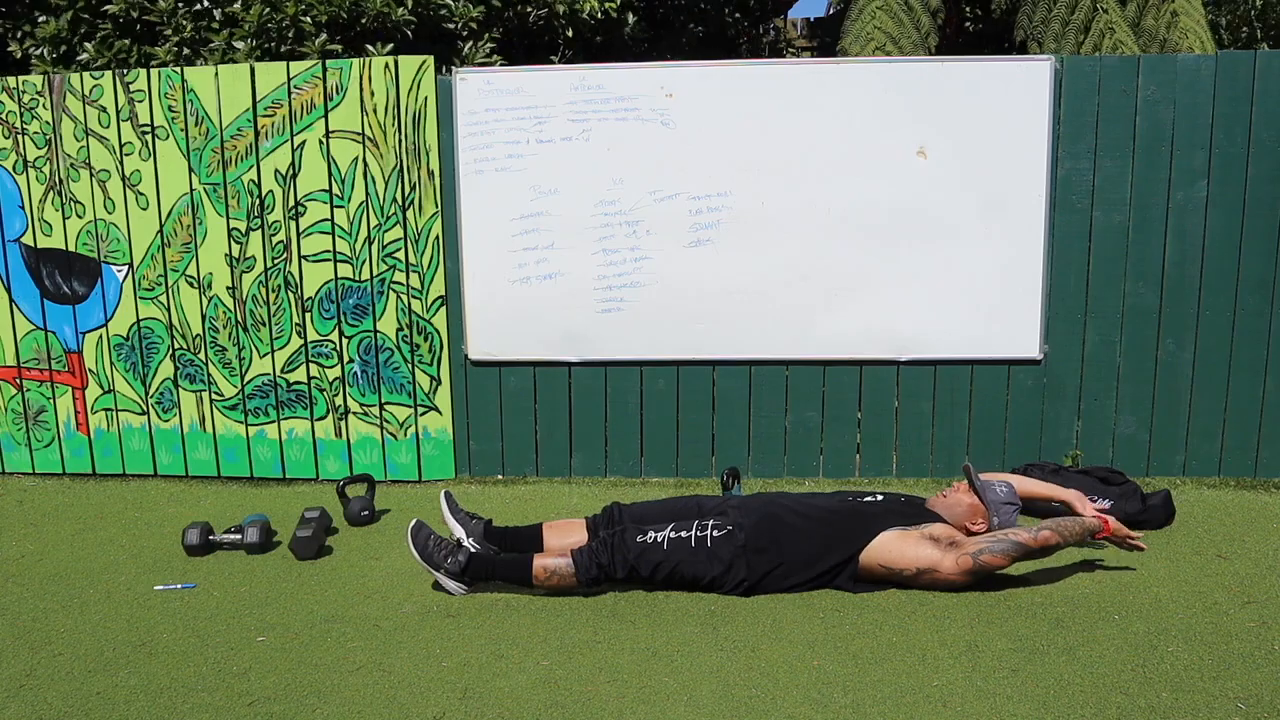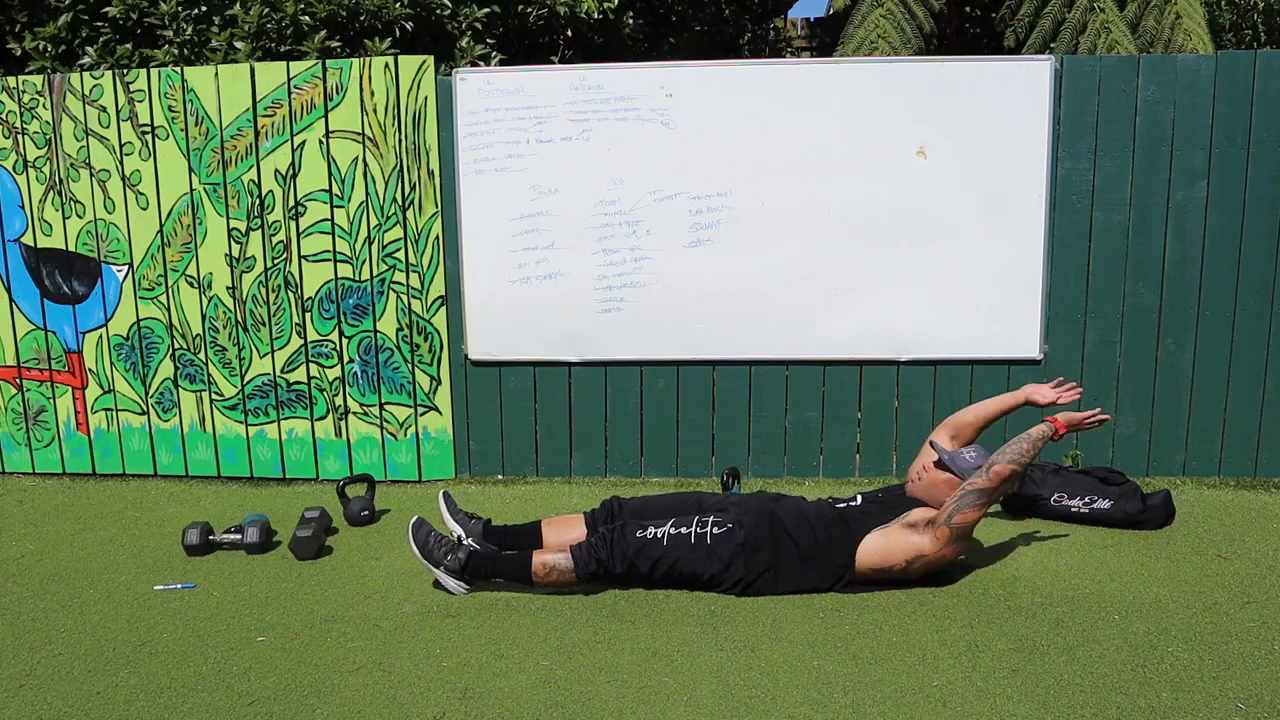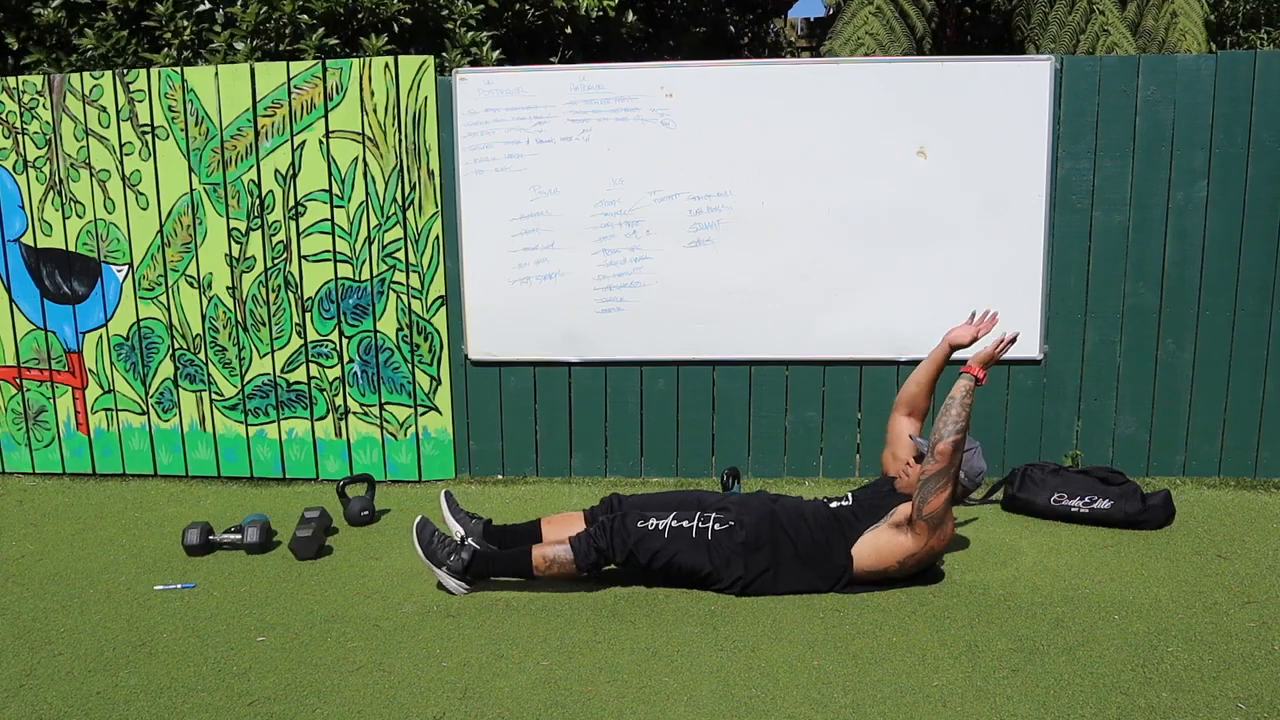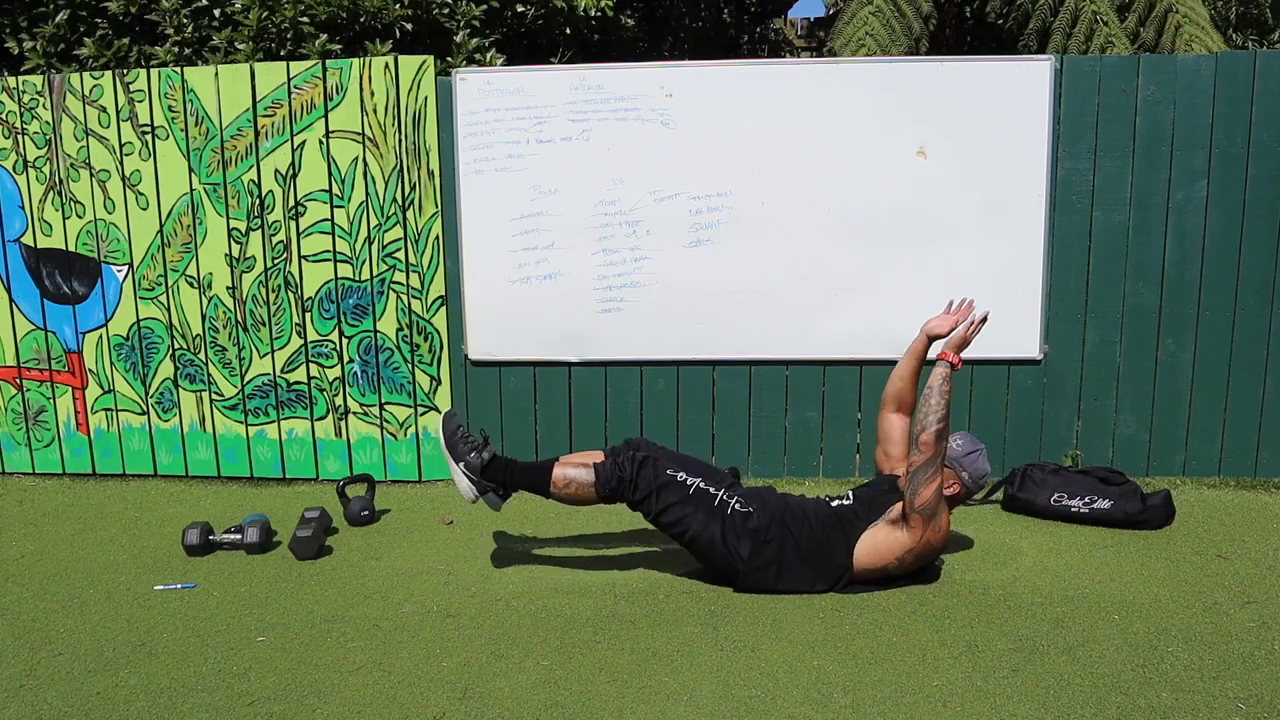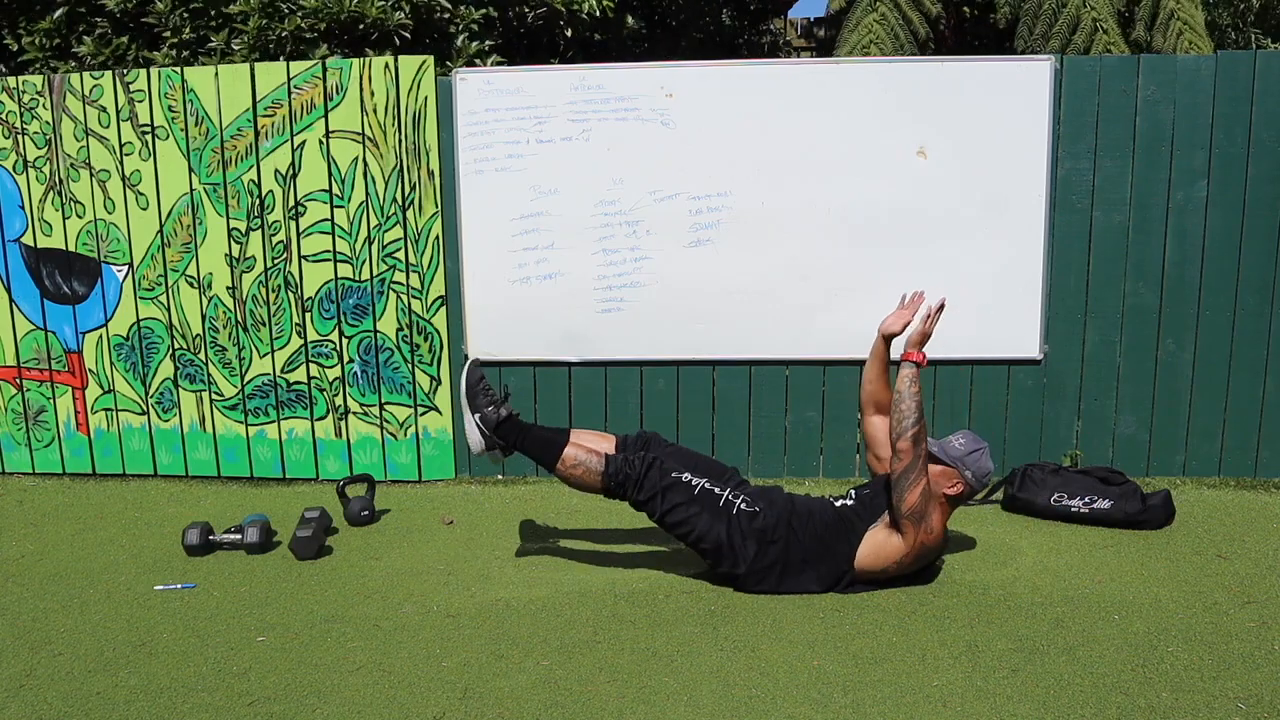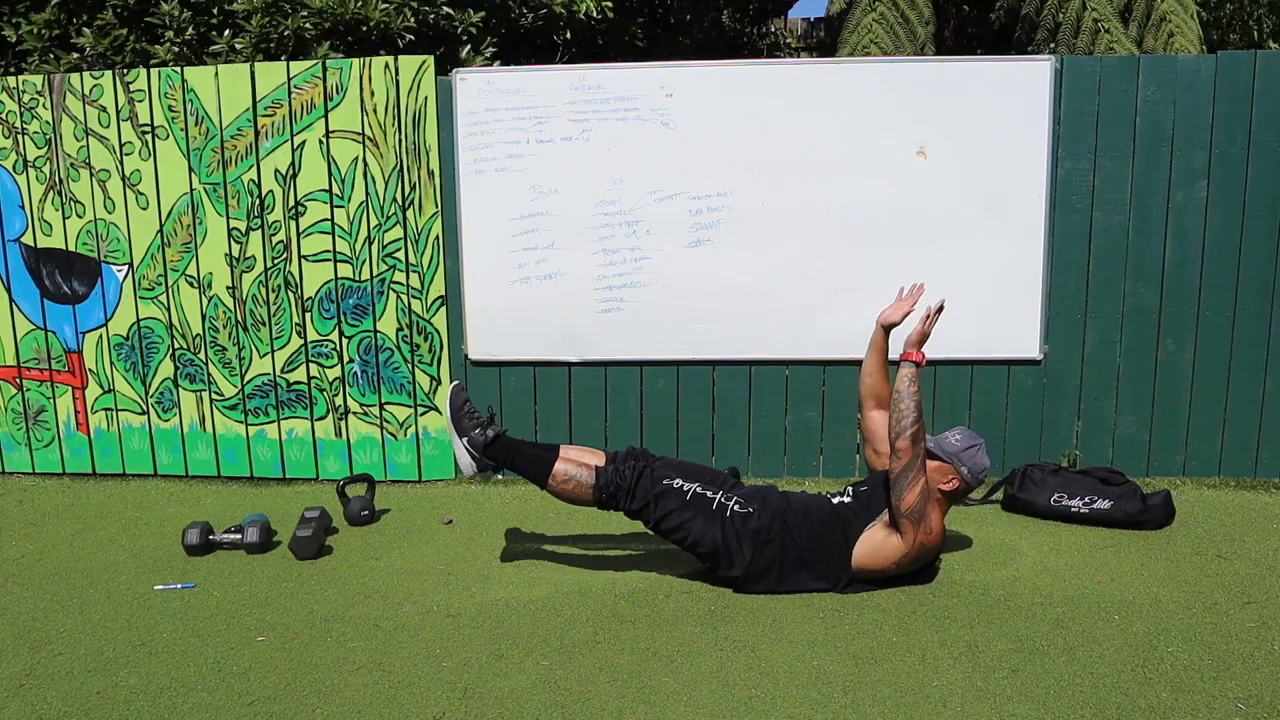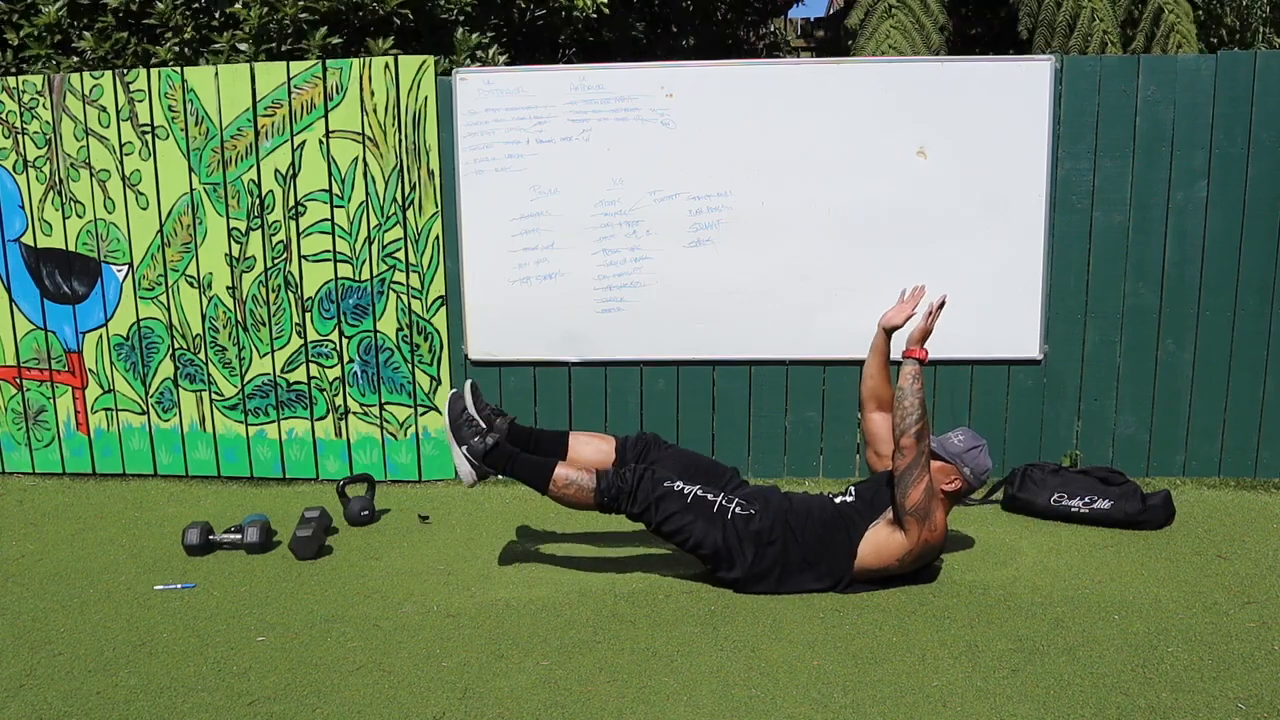
dt=0.4s
person 1, frame 1
left shoulder: (949, 552)
right shoulder: (927, 515)
left elbow: (1018, 539)
right elbow: (993, 478)
left wrist: (1091, 520)
right wrist: (1072, 488)
left hip: (755, 554)
right hip: (758, 517)
left knee: (615, 554)
right knee: (619, 520)
left ankle: (475, 568)
right ankle: (491, 538)
person 1, frame 2
left shoulder: (938, 536)
right shoulder: (917, 501)
left elbow: (991, 479)
right elbow: (949, 432)
left wrist: (1048, 427)
right wrist: (1024, 394)
left hip: (758, 556)
right hip: (762, 517)
left knee: (617, 553)
right knee: (618, 517)
left ankle: (475, 568)
right ankle: (491, 540)
person 1, frame 3
left shoulder: (928, 532)
right shoulder: (904, 492)
left elbow: (943, 455)
right elbow: (905, 413)
left wrist: (972, 373)
right wrist: (948, 345)
left hip: (755, 556)
right hip: (758, 517)
left knee: (615, 536)
right knee: (616, 510)
left ankle: (476, 564)
right ankle: (487, 539)
person 1, frame 4
left shoulder: (927, 530)
right shoulder: (904, 487)
left elbow: (927, 445)
right elbow: (895, 412)
left wrist: (949, 357)
right wrist: (927, 338)
left hip: (760, 550)
right hip: (763, 518)
left knee: (635, 468)
right knee: (635, 456)
left ankle: (496, 471)
right ankle: (500, 479)
person 1, frame 5
left shoulder: (923, 531)
right shoulder: (900, 490)
left elbow: (906, 447)
right elbow: (874, 415)
left wrist: (912, 356)
right wrist: (882, 339)
left hip: (763, 549)
right hip: (767, 513)
left knee: (638, 472)
right knee: (645, 449)
left ankle: (504, 428)
right ankle: (510, 428)
person 1, frame 6
left shoulder: (922, 530)
right shoulder: (898, 485)
left elbow: (905, 446)
right elbow: (876, 411)
left wrist: (911, 356)
right wrist: (883, 329)
left hip: (758, 548)
right hip: (759, 510)
left knee: (630, 483)
right knee: (633, 464)
left ankle: (494, 448)
right ankle: (498, 446)
person 1, frame 7
left shoulder: (925, 530)
right shoulder: (900, 485)
left elbow: (910, 444)
right elbow: (876, 412)
left wrist: (915, 353)
right wrist: (884, 333)
left hip: (761, 549)
right hip: (763, 510)
left knee: (637, 486)
right knee: (644, 453)
left ankle: (494, 456)
right ankle: (514, 438)
